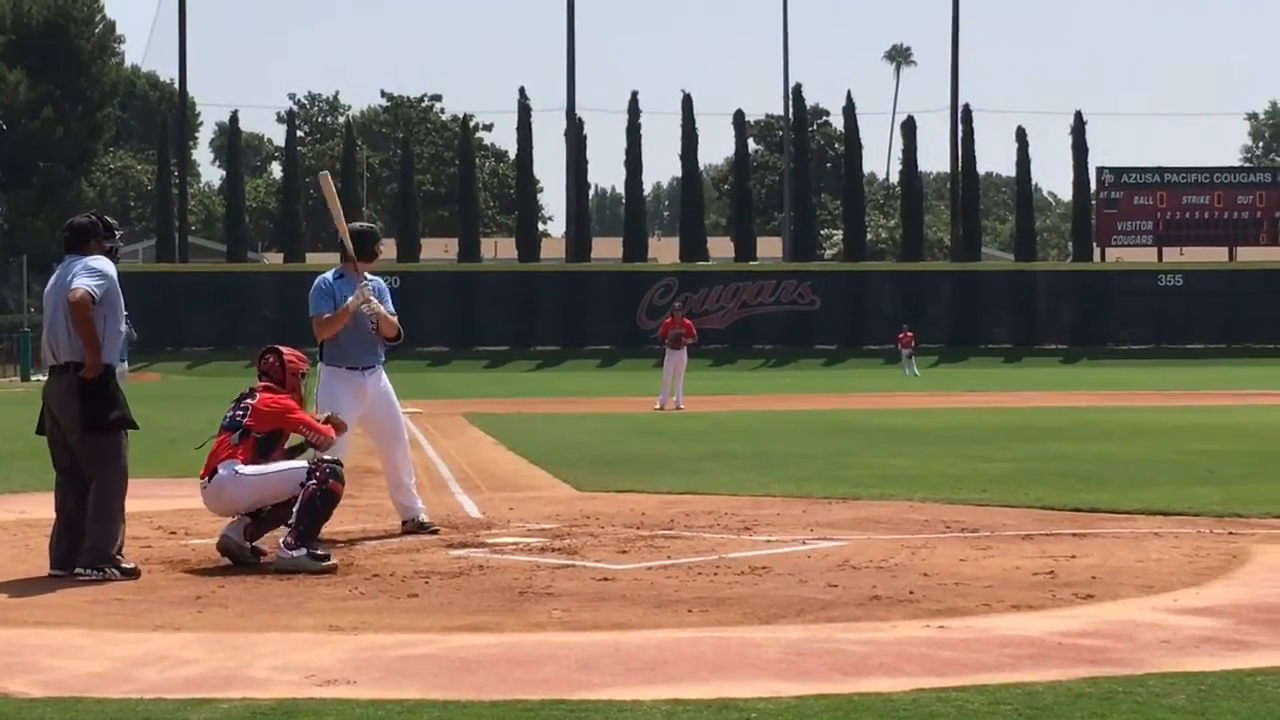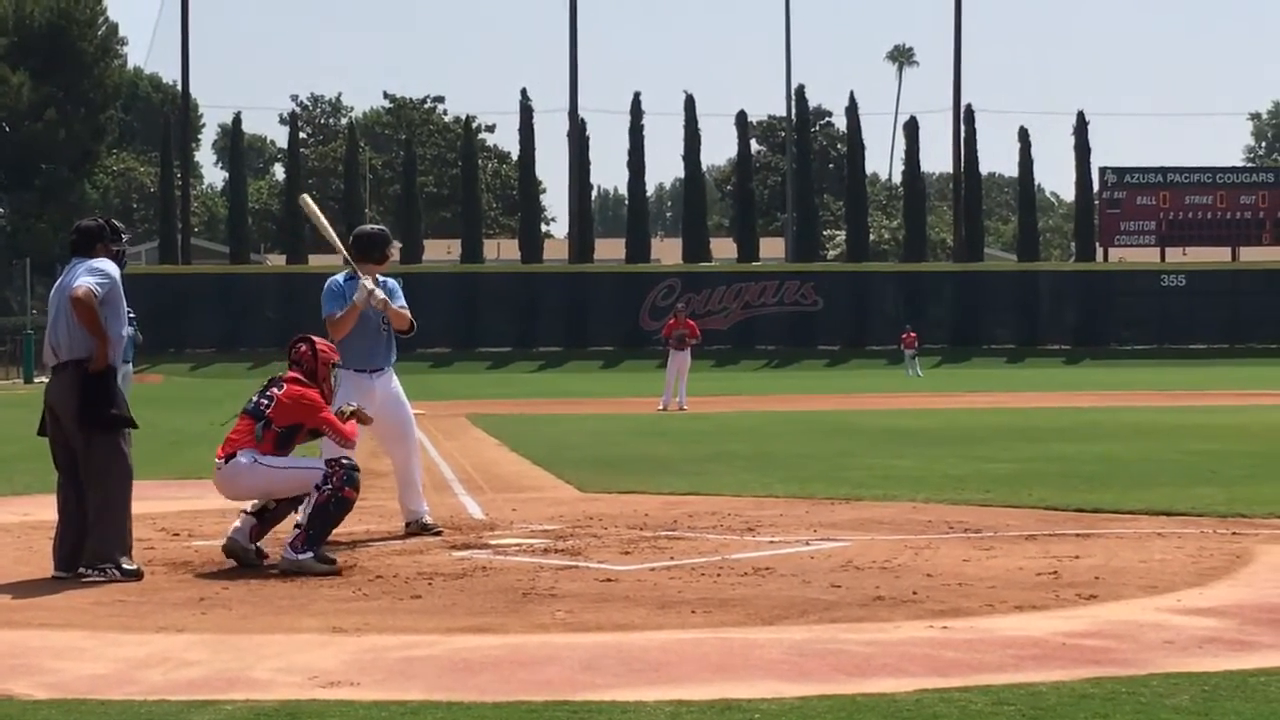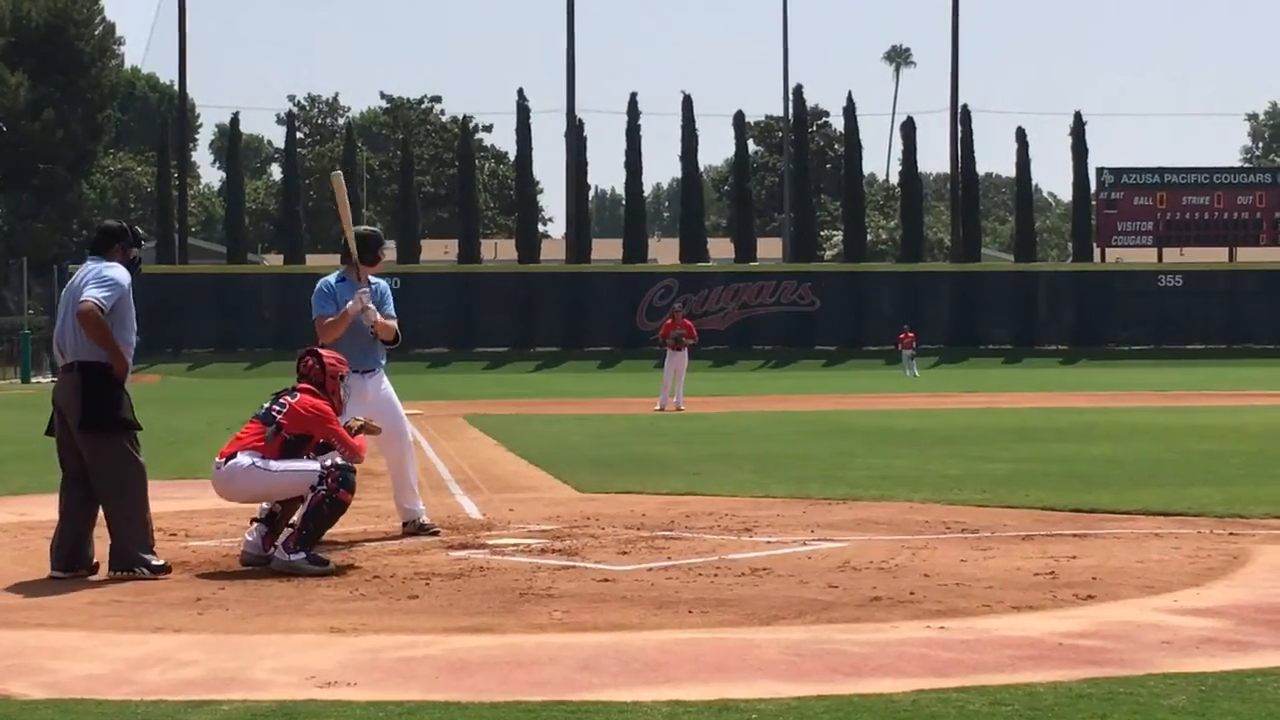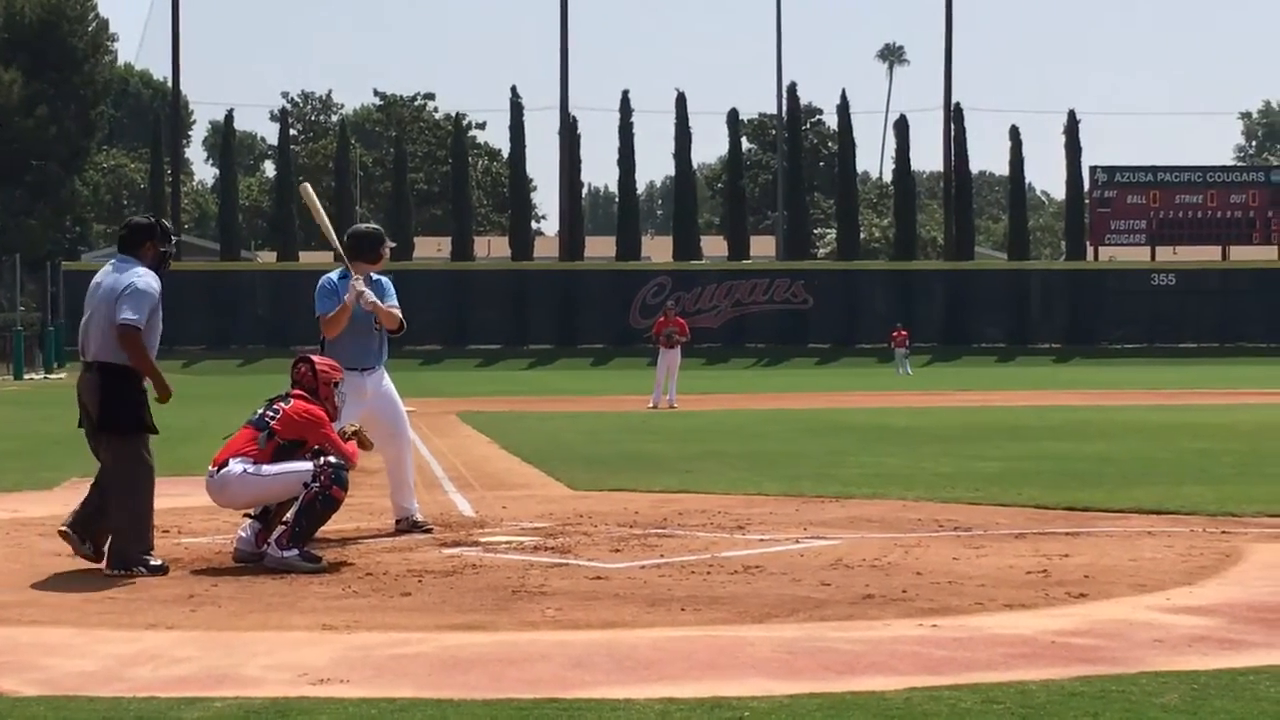
dt=0.4s
person 1, frame 1
left shoulder: (56, 278)
right shoulder: (98, 267)
right elbow: (78, 300)
right wrist: (94, 354)
left hip: (58, 382)
right hip: (89, 382)
left knee: (71, 475)
right knee: (108, 472)
left ankle: (65, 556)
right ankle: (99, 558)
person 1, frame 2
left shoulder: (63, 279)
right shoulder: (102, 268)
right elbow: (81, 298)
right wrist: (103, 343)
left hip: (60, 383)
right hip: (90, 382)
left knee: (73, 475)
right knee: (111, 473)
left ankle: (70, 558)
right ankle: (105, 558)
person 1, frame 3
left shoulder: (79, 277)
right shoulder: (114, 273)
left elbow: (80, 316)
right elbow: (88, 313)
right wrist: (118, 355)
left hip: (69, 383)
right hip: (96, 384)
left knee: (78, 476)
right knee: (123, 472)
left ankle: (70, 558)
right ankle: (131, 556)
person 1, frame 4
left shoulder: (104, 275)
right shoulder: (143, 280)
left elbow: (100, 330)
right elbow: (128, 334)
right wrist: (157, 379)
left hip: (93, 378)
right hip: (118, 384)
left knee: (116, 467)
right knee: (134, 470)
left ankle: (83, 529)
right ankle: (129, 556)
person 2, frame 1
left shoulder: (377, 285)
right shoulder: (326, 284)
left elbow: (394, 333)
right elbow: (321, 331)
left wrist: (379, 312)
right wrist: (352, 304)
left hip: (375, 377)
right hip: (339, 379)
left knee: (396, 444)
right knee: (329, 451)
left ankle: (412, 514)
person 2, frame 2
left shoulder: (389, 286)
right shoulder: (337, 286)
left elbow: (406, 326)
right elbow: (335, 332)
left wrist: (383, 302)
right wrist: (359, 300)
left hip: (385, 380)
right hip: (349, 381)
left knee: (407, 445)
right knee: (336, 453)
left ankle: (416, 516)
person 2, frame 3
left shoulder: (380, 288)
right shoulder: (328, 287)
left elbow: (392, 335)
right elbow: (324, 333)
left wrist: (376, 319)
right wrist: (352, 308)
left hip: (376, 380)
left knee: (402, 444)
left ankle: (413, 516)
person 2, frame 4
left shoulder: (382, 284)
right shoulder: (331, 284)
left elbow: (396, 324)
right elbow: (329, 330)
left wrist: (375, 303)
right wrist: (350, 300)
left hip: (376, 378)
right hip: (340, 379)
left knee: (401, 441)
left ankle: (407, 513)
person 3, frame 1
left shoulder: (249, 401)
right shoulder: (278, 402)
right elbow: (326, 439)
left wrist: (306, 445)
right wrist: (328, 425)
left hip: (213, 490)
right hip: (231, 483)
left knee: (296, 491)
right knee: (328, 472)
left ankle: (237, 535)
right ankle: (294, 550)
person 3, frame 2
left shoulder: (276, 387)
right shoulder: (305, 395)
right elbow: (348, 441)
left wrist: (330, 424)
right wrist: (350, 419)
left hip: (227, 471)
right hip: (244, 468)
left knee: (301, 483)
right knee: (345, 474)
left ankle: (244, 535)
right ankle: (300, 551)
person 3, frame 3
left shoulder: (291, 398)
right shoulder: (316, 406)
left elbow: (296, 444)
right elbow: (355, 455)
left wrist: (341, 434)
right wrist: (357, 433)
left hip: (226, 471)
right hip: (243, 471)
left knee: (300, 472)
right knee: (340, 476)
left ankle: (258, 544)
right ankle: (292, 553)
person 3, frame 4
left shoulder: (284, 404)
right shoulder: (310, 412)
left elbow: (291, 452)
right elbow: (349, 460)
left wrist: (336, 441)
right wrist: (350, 439)
left hip: (221, 479)
right hip: (237, 479)
left knee: (297, 476)
right knee: (333, 475)
left ankle: (251, 541)
right ankle: (286, 549)
